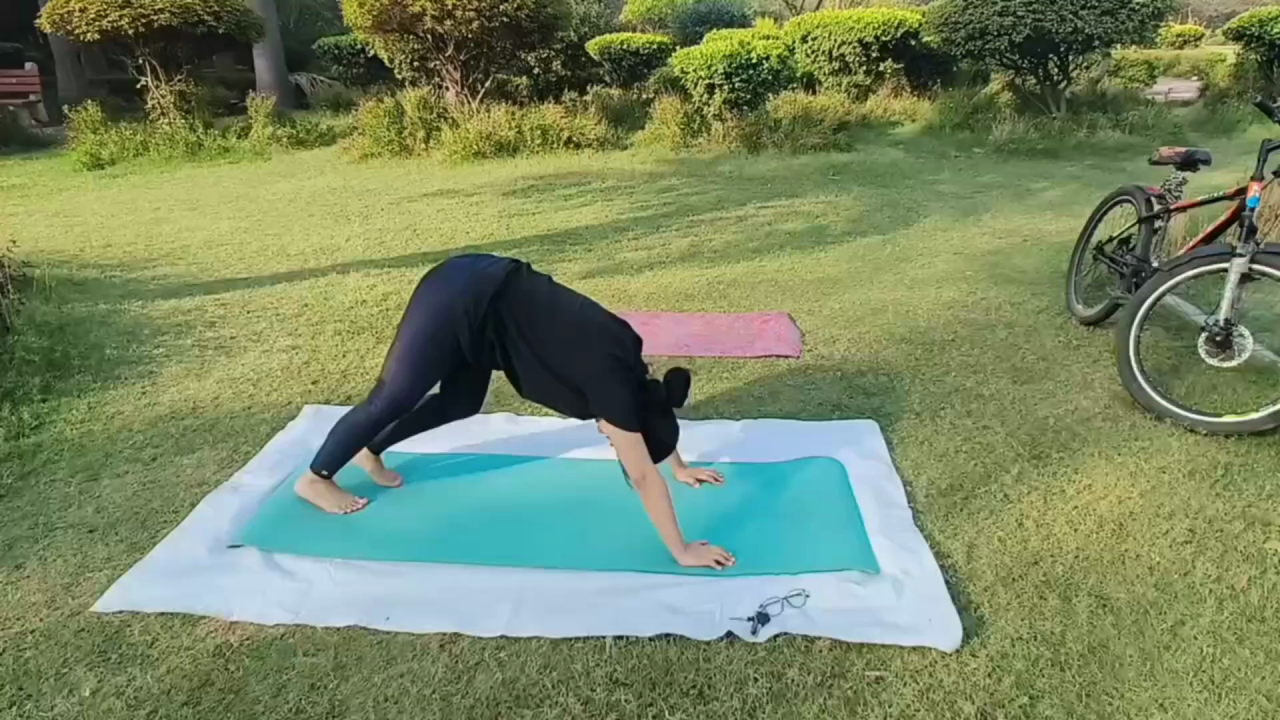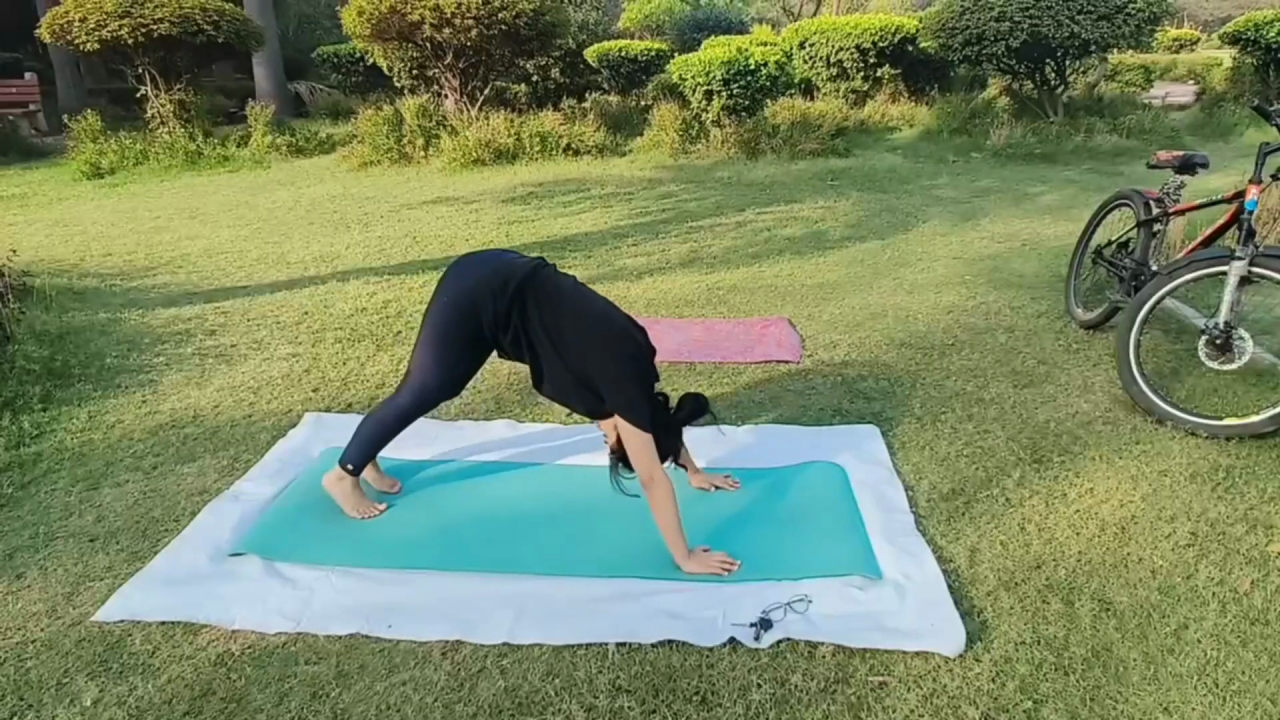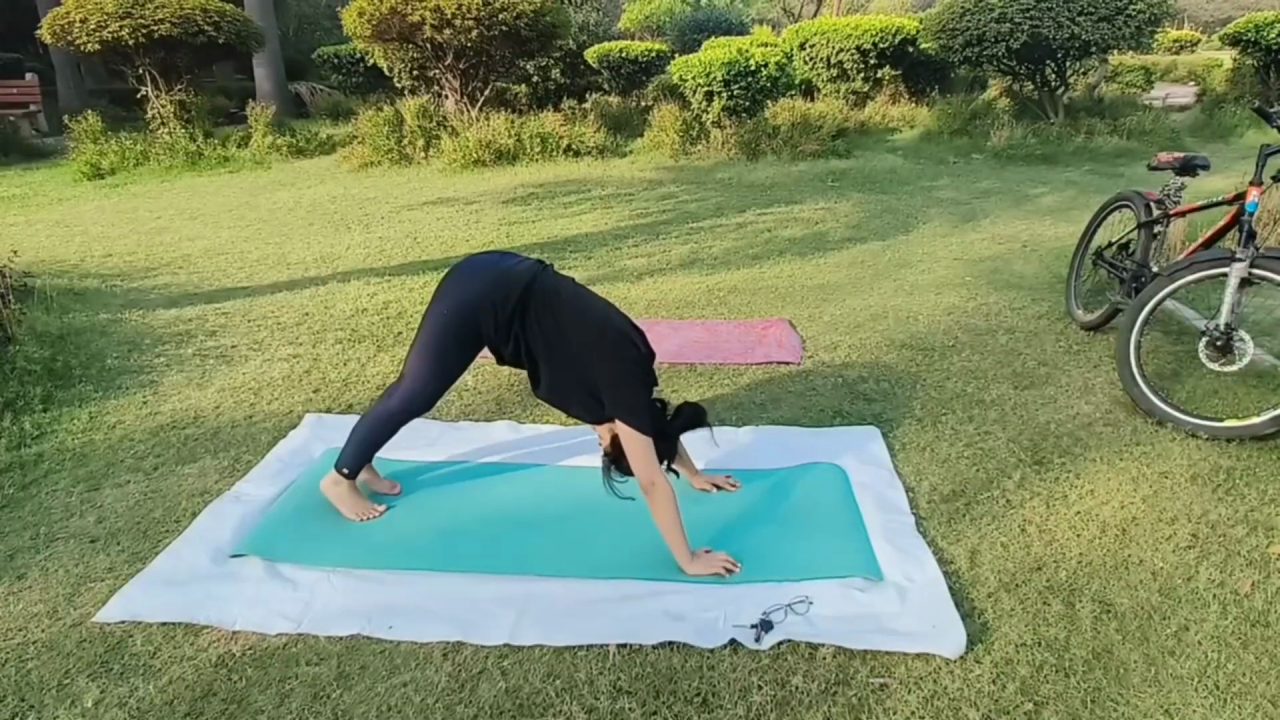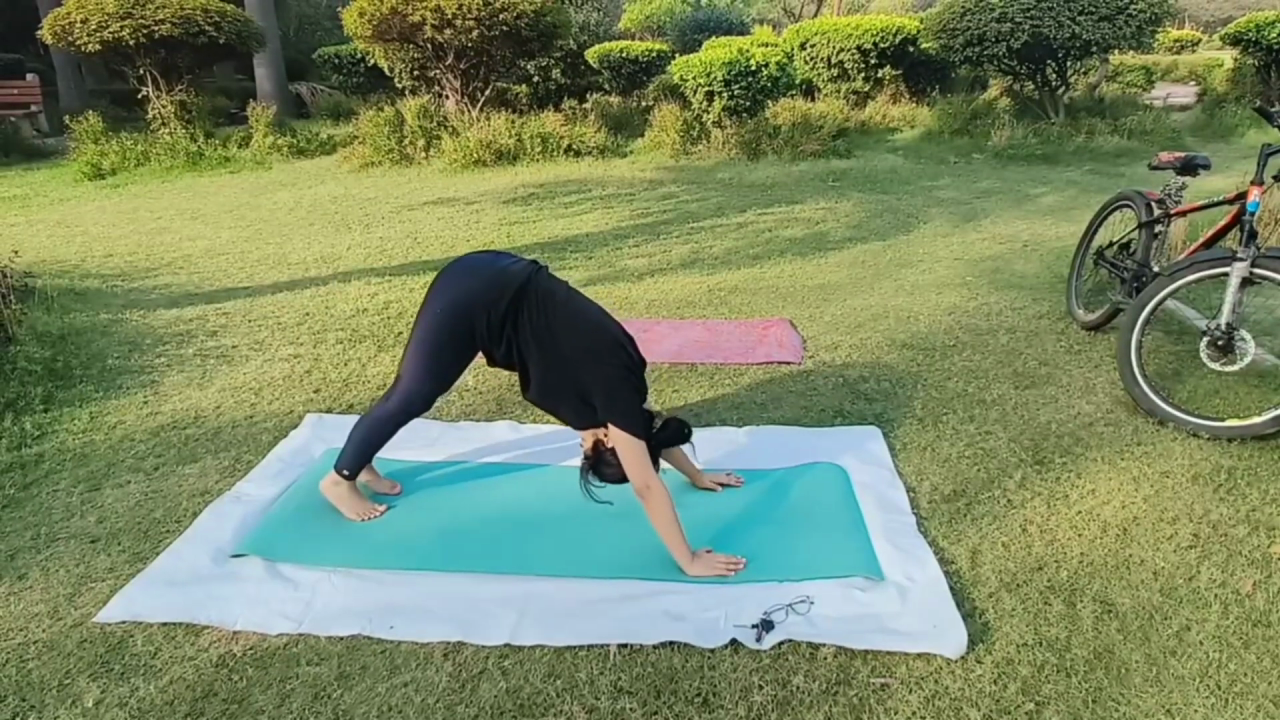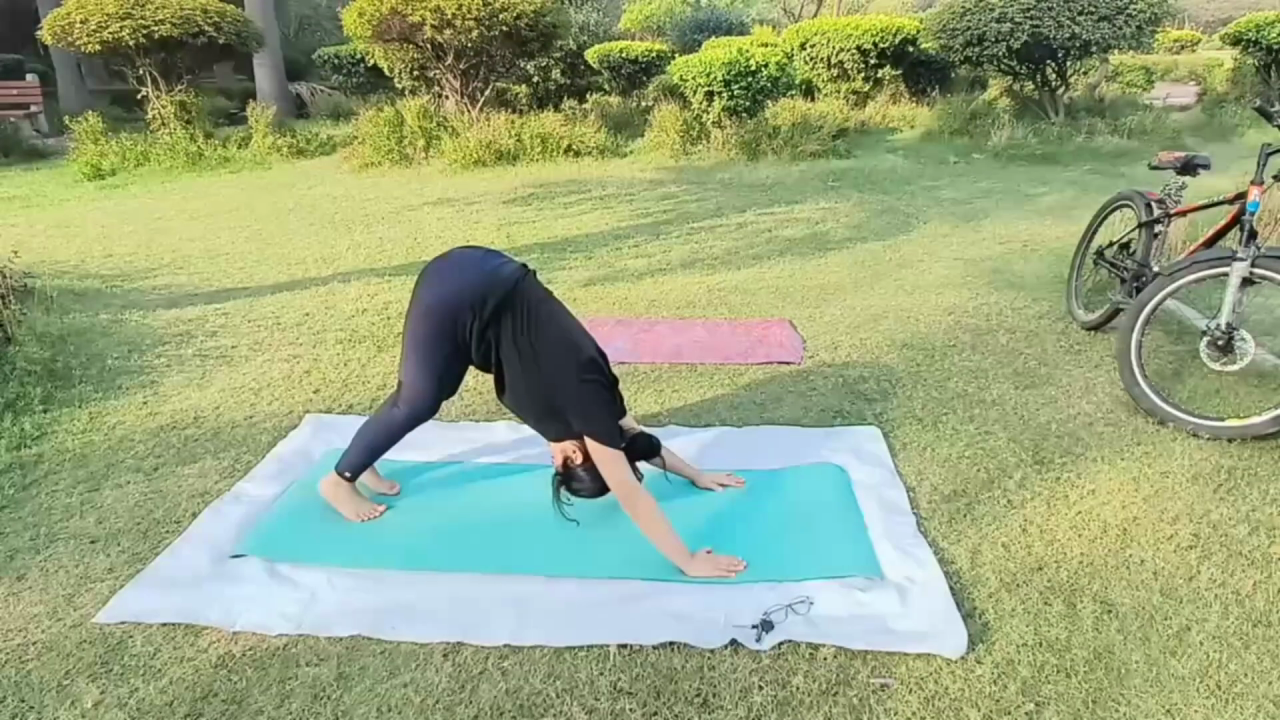
dt=0.5s
person 1, frame 1
left shoulder: (624, 361)
right shoulder: (611, 382)
left elbow: (654, 412)
right elbow: (644, 478)
left wrist: (681, 466)
right wrist: (683, 552)
left hip: (482, 288)
right hip: (460, 305)
left knee: (462, 403)
right knee: (392, 398)
left ankle: (369, 451)
right ankle: (315, 478)
person 1, frame 2
left shoulder: (634, 367)
right shoulder: (624, 383)
left elbow: (662, 423)
right elbow: (652, 478)
left wrist: (696, 474)
right wrist: (686, 558)
left hip: (501, 284)
right hip: (480, 292)
left knee: (443, 387)
right knee: (421, 392)
left ankle: (365, 459)
right ankle: (343, 475)
person 1, frame 3
left shoulder: (631, 371)
right shoulder: (624, 388)
left elbow: (662, 427)
right elbow: (653, 483)
left wrist: (696, 475)
right wrist: (689, 560)
left hip: (502, 284)
right hip: (484, 297)
left knee: (419, 388)
right knee: (415, 394)
left ankle: (362, 466)
right ankle: (340, 479)
person 1, frame 4
left shoulder: (621, 378)
right shoulder: (614, 392)
left elbow: (651, 431)
right elbow: (647, 487)
left wrist: (697, 476)
right wrist: (690, 561)
left hip: (495, 282)
right hip: (474, 296)
left knee: (421, 390)
right knee: (412, 395)
left ankle: (362, 466)
right ankle: (340, 479)
person 1, frame 5
left shoulder: (593, 392)
right shoulder: (588, 404)
left elbow: (633, 437)
right elbow: (631, 497)
left wrist: (696, 475)
right wrist: (688, 562)
left hip: (480, 283)
right hip: (457, 296)
left knee: (423, 398)
right knee: (417, 404)
left ankle: (363, 466)
right ankle: (339, 481)
